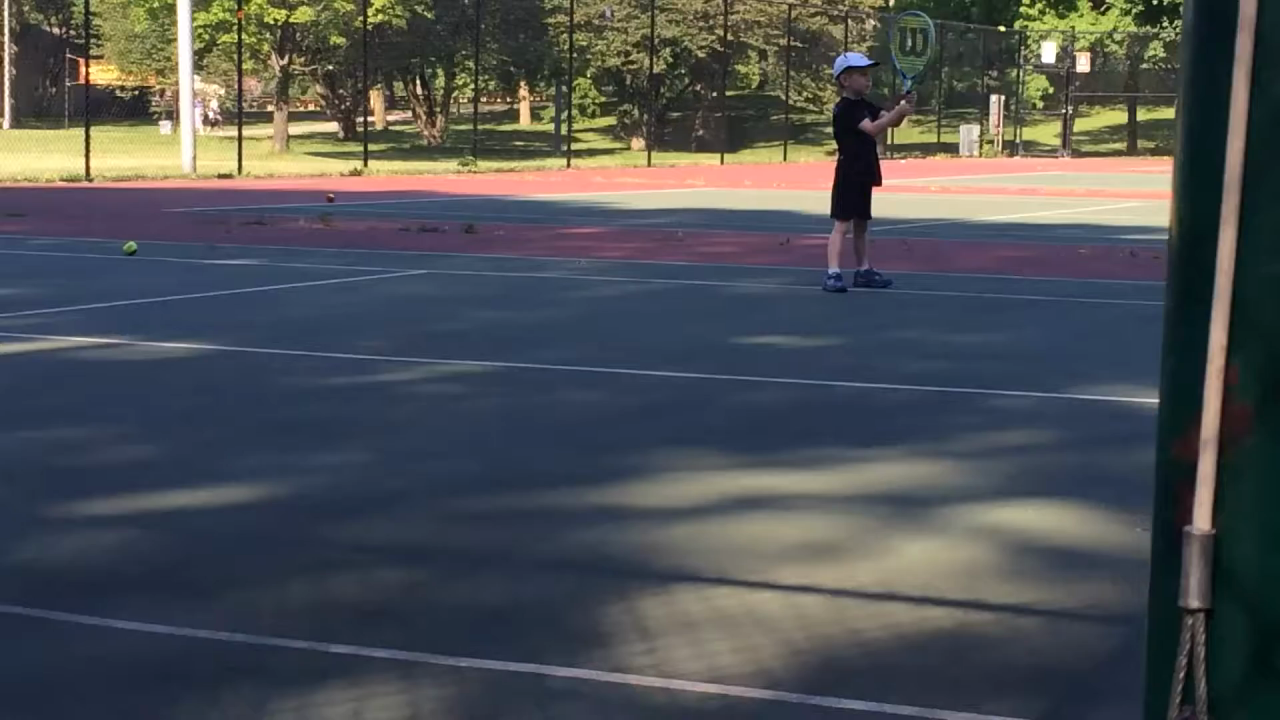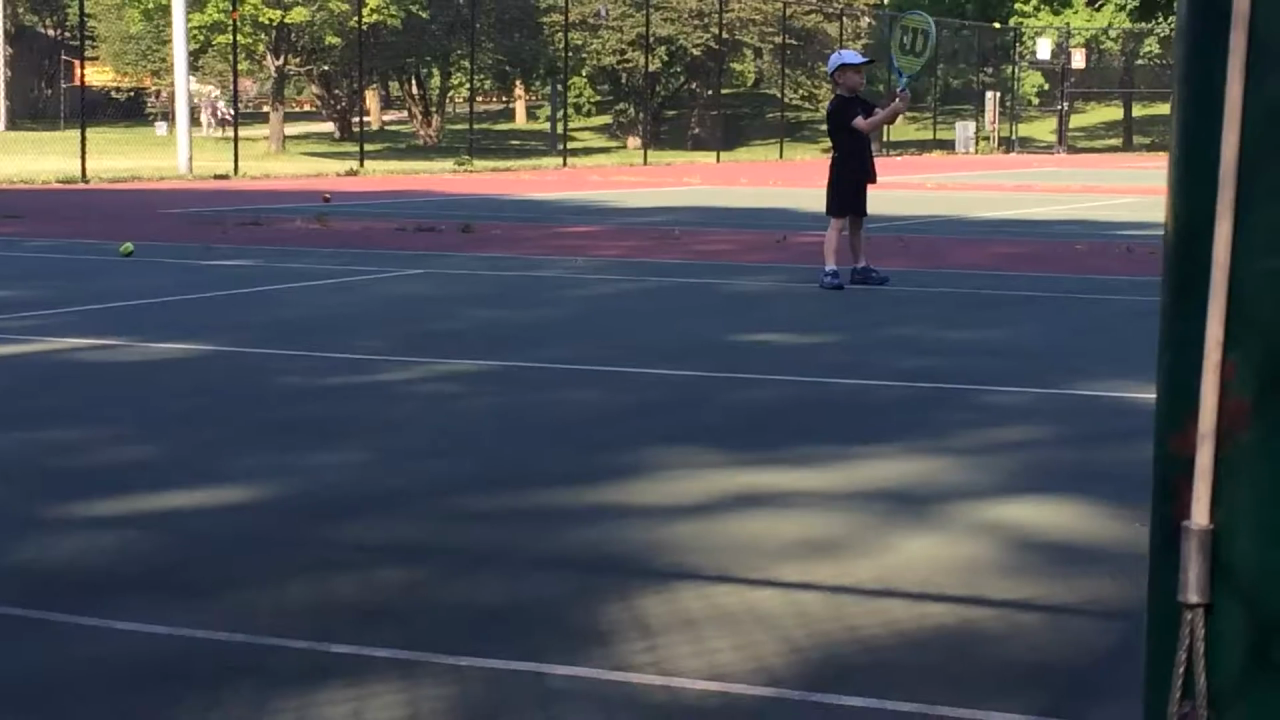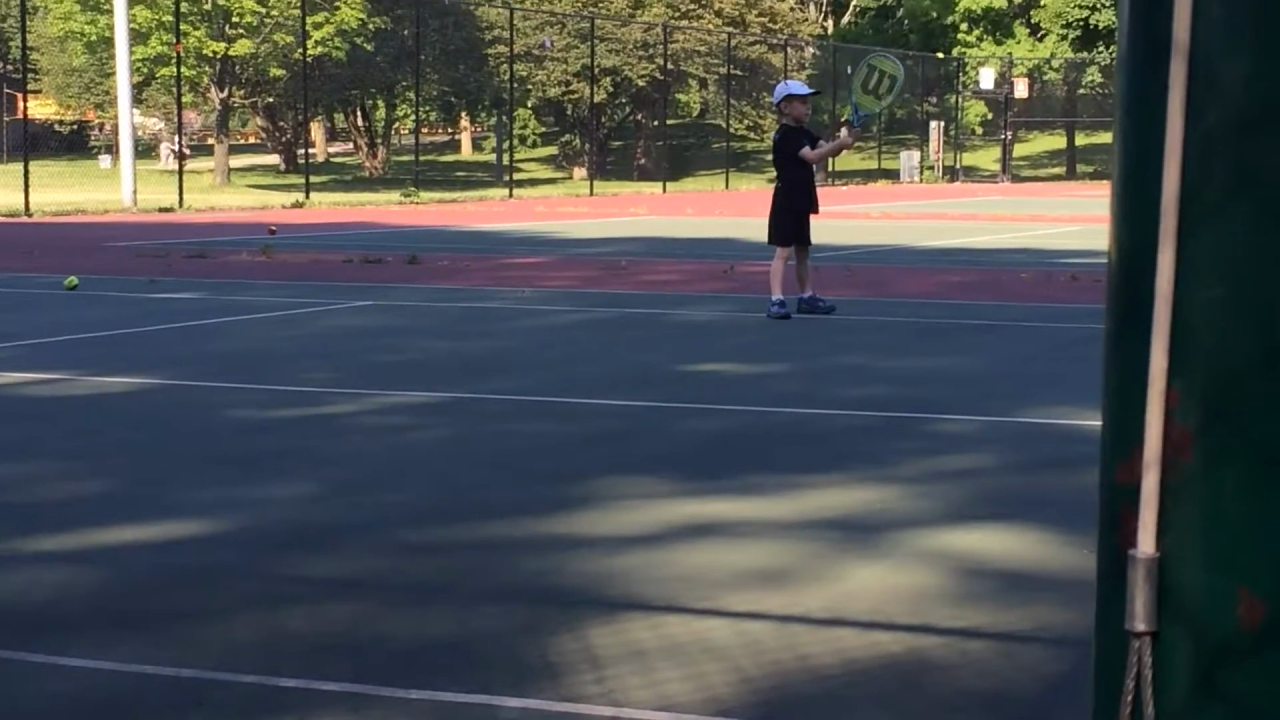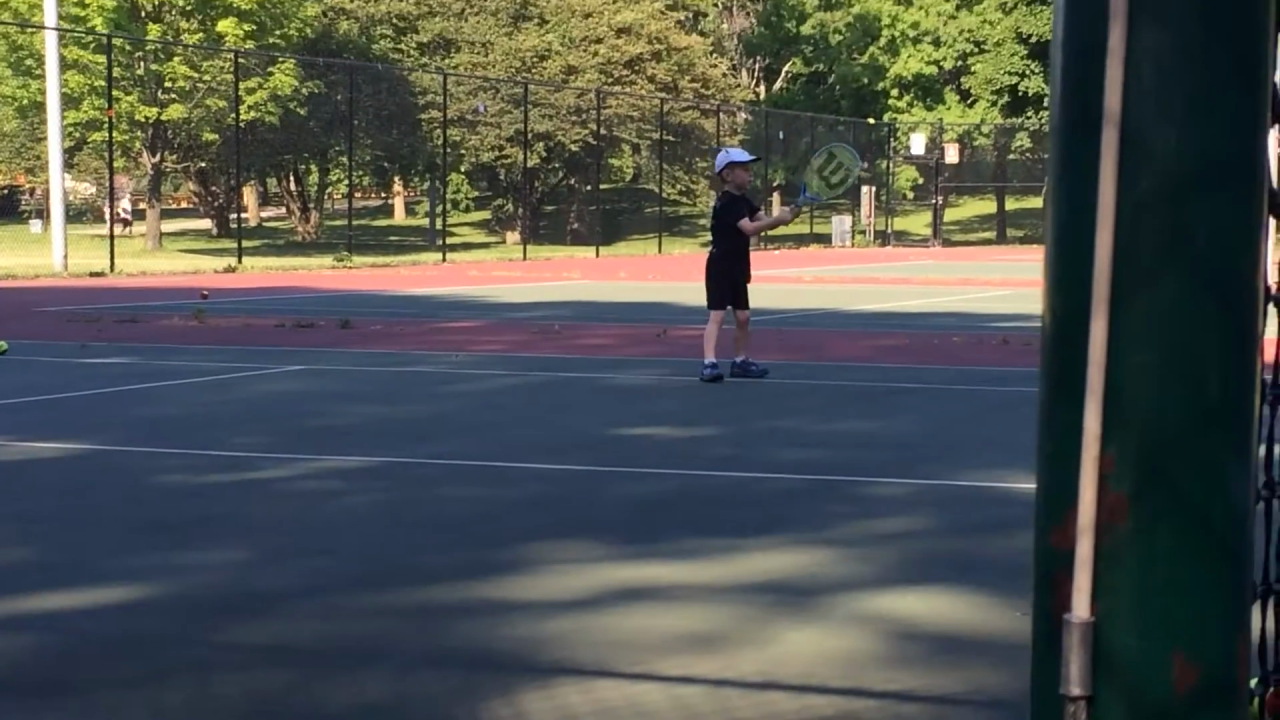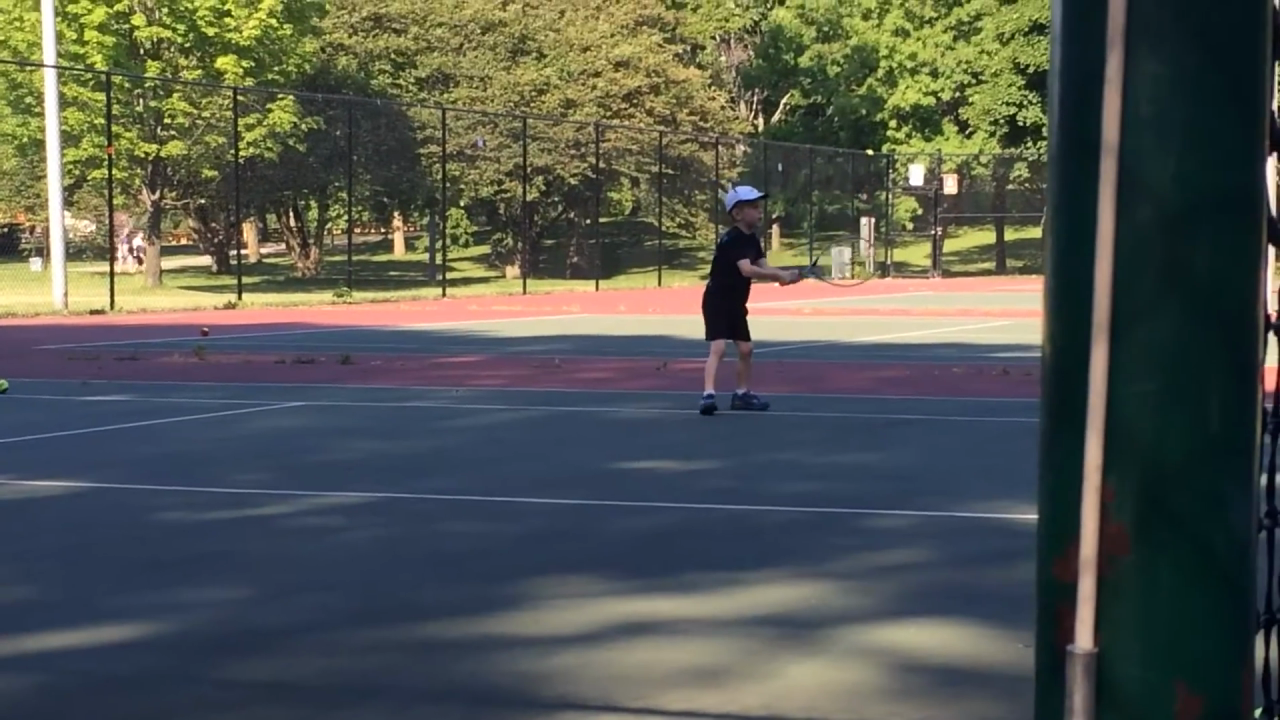
dt=0.4s
person 1, frame 1
left shoulder: (865, 104)
right shoulder: (845, 108)
left elbow: (891, 121)
right elbow: (873, 128)
left wrist: (903, 108)
right wrist: (898, 111)
left hip: (864, 175)
right hip: (849, 175)
left knee: (861, 225)
right knee: (842, 224)
left ankle: (863, 270)
right ankle: (832, 273)
person 1, frame 2
left shoulder: (859, 102)
right shoulder: (838, 106)
left elbow: (886, 119)
right elbow: (865, 126)
left wrist: (897, 107)
right wrist: (892, 109)
left hip: (858, 173)
right hip: (843, 173)
left knee: (857, 222)
right knee: (838, 222)
left ankle: (860, 267)
right ankle: (830, 271)
person 1, frame 3
left shoulder: (802, 133)
right shoulder: (785, 135)
left elbow: (827, 150)
right elbow: (813, 157)
left wrist: (844, 142)
right wrist: (840, 143)
left hip: (801, 204)
right hip: (786, 203)
left knee: (803, 252)
right knee: (784, 252)
left ankle: (807, 297)
right ankle: (776, 301)
person 1, frame 4
left shoulder: (742, 201)
right shoulder: (727, 203)
left elbow: (763, 221)
right elbow: (750, 229)
left wrist: (784, 217)
right wrist: (779, 219)
left hip: (737, 270)
right hip: (720, 268)
left knee: (743, 316)
right knee: (717, 315)
left ankle: (741, 361)
right ankle: (709, 363)
person 1, frame 5
left shoulder: (752, 240)
right shoulder: (732, 240)
left elbow: (763, 266)
right elbow: (747, 270)
left wrist: (786, 274)
right wrist: (778, 277)
left hip: (736, 304)
right hip: (717, 302)
left knee: (746, 348)
right knee: (718, 347)
left ankle: (742, 394)
right ankle: (709, 394)
